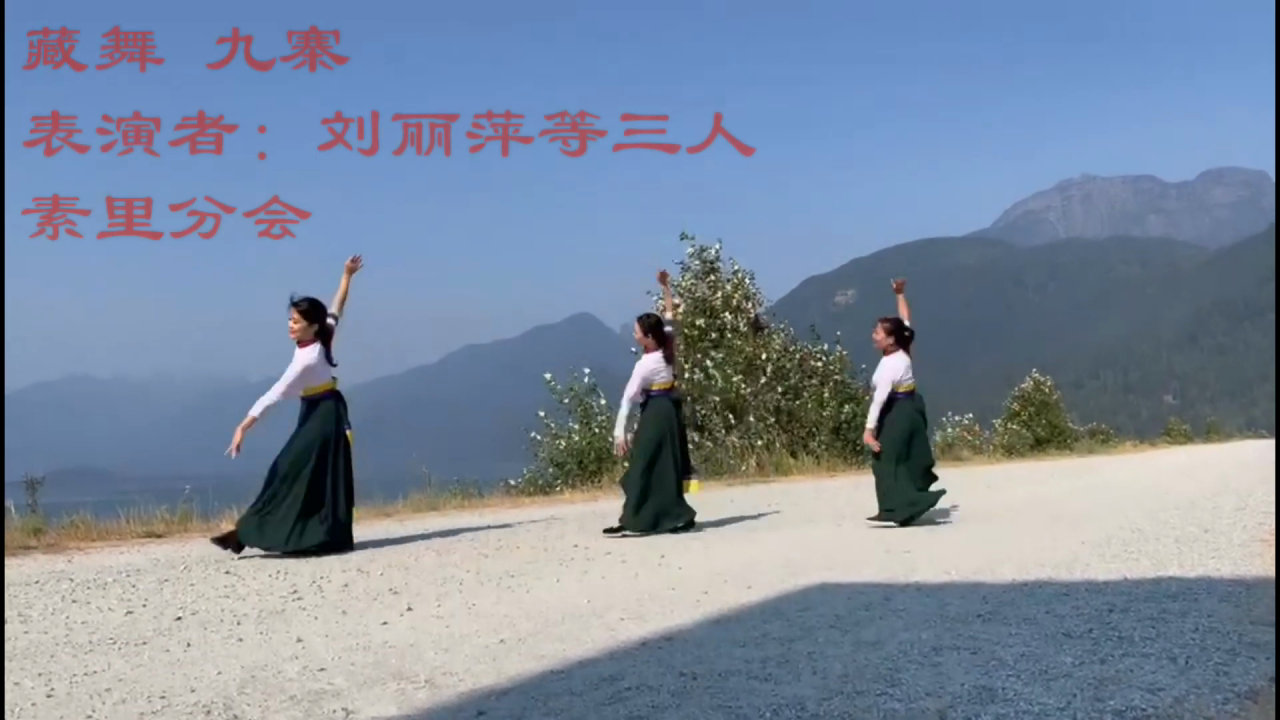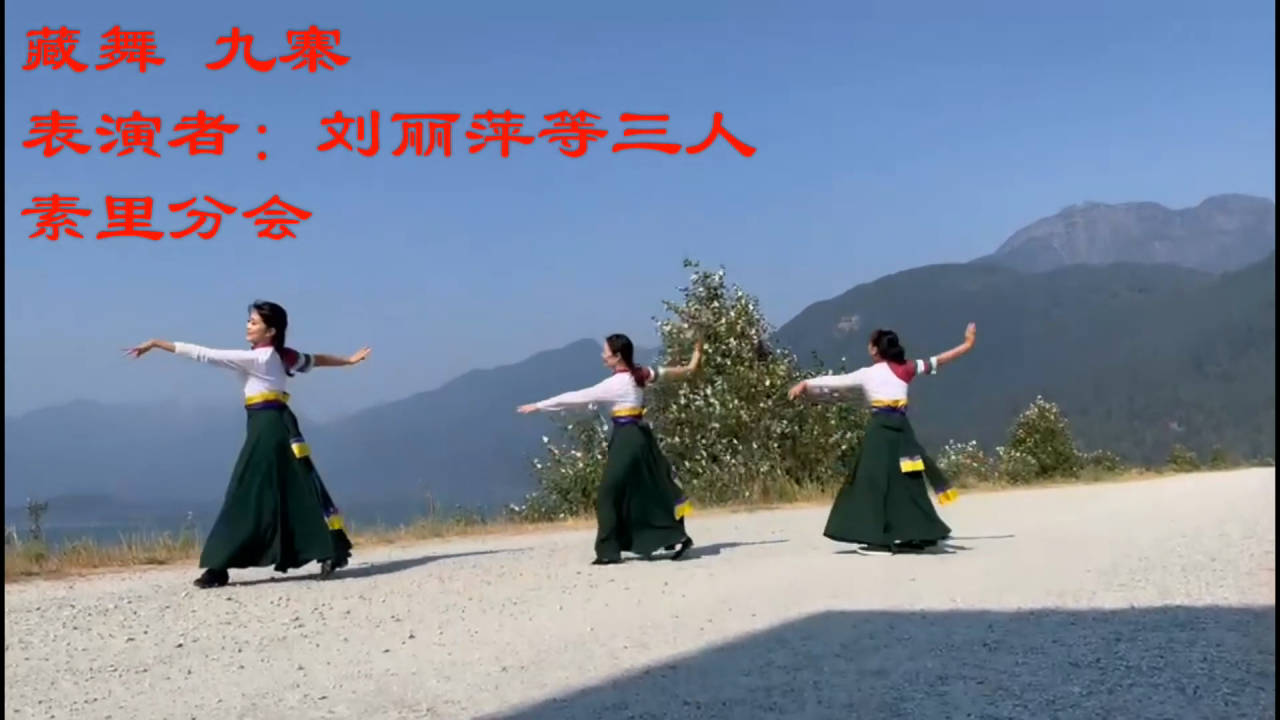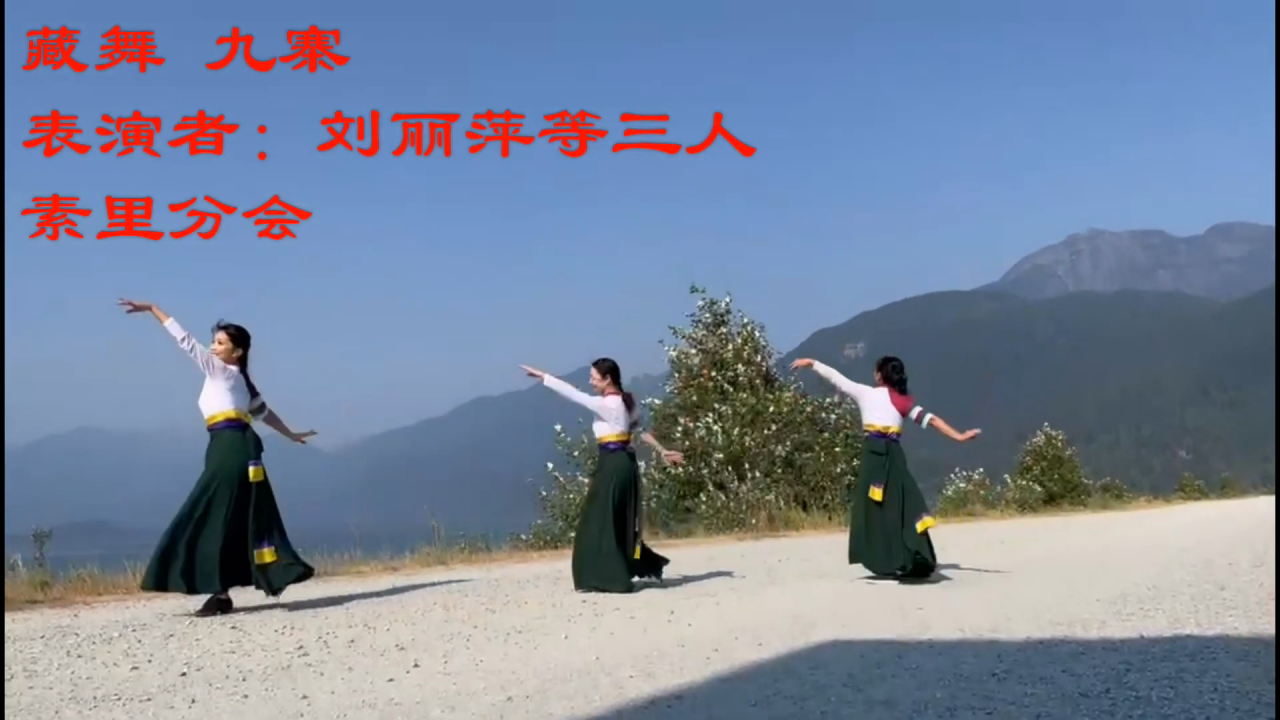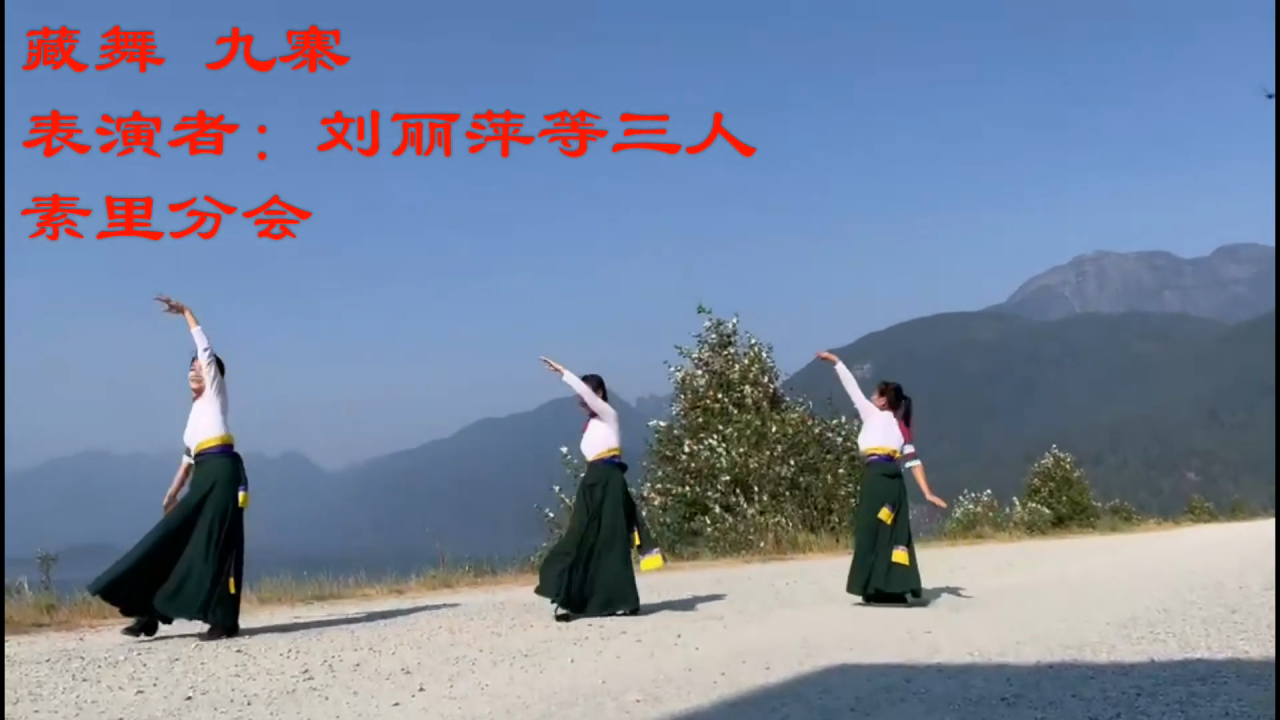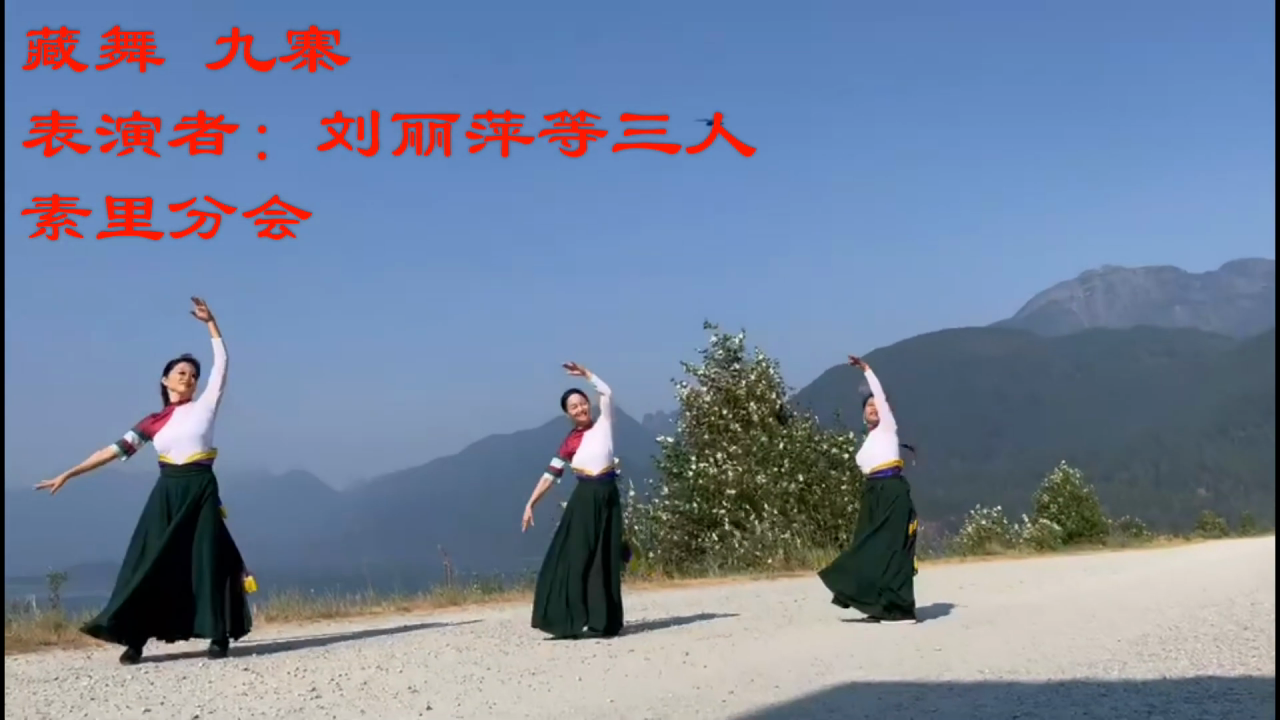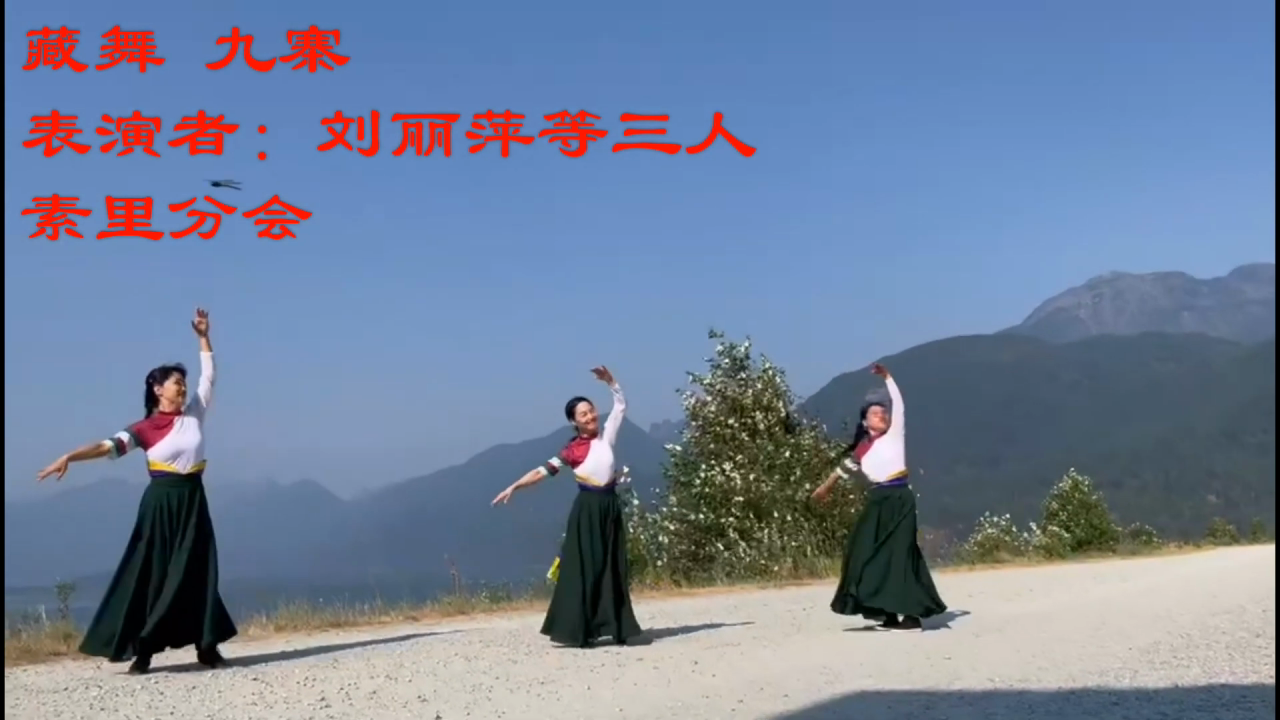
dt=0.3s
person 1, frame 1
left shoulder: (306, 360)
right shoulder: (321, 336)
left elbow: (273, 396)
right elbow: (336, 310)
left wrist: (242, 428)
right wrist: (346, 277)
left hip: (322, 415)
right hip: (324, 412)
left knee: (291, 473)
right knee: (320, 475)
left ankle: (250, 534)
right ankle: (334, 536)
person 1, frame 2
left shoulder: (254, 358)
right shoulder: (283, 355)
left elbow: (205, 355)
right elbow: (313, 360)
left wrist: (157, 343)
right wrist: (348, 360)
left hip: (265, 426)
right hip: (278, 425)
left knee: (247, 495)
right knee: (297, 492)
left ankle: (218, 567)
right ankle: (333, 551)
person 1, frame 3
left shoulder: (221, 372)
right shoulder: (238, 382)
left elbow: (186, 341)
right elbow: (262, 412)
left wrist: (152, 309)
right wrist: (292, 435)
left hip: (229, 449)
right hip: (235, 449)
left knee: (216, 518)
right knee: (245, 519)
left ankle: (220, 594)
right ankle: (274, 578)
person 1, frame 4
left shoulder: (216, 397)
right shoulder: (199, 411)
left elbow: (206, 351)
right elbow: (189, 458)
left wrist: (186, 313)
right wrist: (171, 495)
left hip: (221, 474)
right hip: (207, 477)
left knee: (211, 546)
right knee: (178, 542)
left ankle: (223, 620)
right ankle: (149, 615)
person 1, frame 5
left shoulder: (204, 407)
right shoulder: (152, 422)
left elbow: (222, 364)
right elbow: (113, 449)
left wrist: (210, 323)
right wrist: (68, 473)
left hip: (203, 490)
right hip: (169, 493)
left knee: (207, 561)
right knee: (151, 563)
left ankle: (219, 637)
right ankle: (134, 638)
person 1, frame 6
left shoulder: (194, 417)
right shoulder: (144, 429)
left elbow: (208, 376)
right elbow: (107, 447)
left wrist: (204, 337)
right wrist: (68, 457)
left hip: (193, 500)
right hip: (161, 502)
left knee: (198, 571)
right knee: (151, 574)
left ankle: (206, 645)
right ankle: (142, 649)
person 2, frame 1
left shoulder: (646, 364)
right shoulder: (666, 345)
left elbow: (628, 397)
left wrist: (620, 431)
left hip: (656, 412)
right hip: (668, 409)
left knee: (643, 467)
right knee: (664, 468)
left ankle: (631, 522)
right ankle: (679, 517)
person 2, frame 2
left shoulder: (613, 385)
right shoulder: (639, 374)
left elbow: (577, 397)
right elbow: (663, 373)
left wrist: (540, 405)
right wrist: (690, 368)
left hip: (626, 438)
right hip: (640, 437)
left knee: (610, 495)
right knee: (649, 492)
left ankle: (610, 552)
right ankle: (677, 538)
person 2, frame 3
left shoulder: (608, 404)
right shoulder: (623, 402)
left elbow: (574, 394)
right elbow: (640, 429)
left wrist: (543, 376)
right wrist: (662, 451)
left hip: (614, 464)
right hip: (621, 462)
left knee: (605, 522)
right knee: (610, 520)
left ankle: (618, 579)
person 2, frame 4
left shoulder: (608, 415)
right shoulder: (589, 425)
left elbow: (586, 392)
left wrist: (561, 371)
left hip: (608, 480)
right hip: (591, 482)
left knee: (612, 543)
right knee: (580, 541)
left ankle: (624, 602)
right ankle: (567, 600)
person 2, frame 5
left shoulder: (603, 425)
right shoulder: (570, 443)
left elbow: (606, 393)
right elbow: (550, 475)
left wrist: (585, 375)
right wrist: (531, 503)
left hip: (609, 495)
right hip: (585, 497)
left knee: (604, 559)
right knee: (575, 558)
left ankle: (604, 621)
right ankle: (567, 622)
person 2, frame 6
left shoulder: (606, 435)
right shoulder: (572, 450)
left elbow: (621, 404)
right elbow: (544, 471)
left wrist: (609, 380)
right wrist: (513, 487)
left hip: (610, 506)
right hip: (587, 508)
left knee: (613, 568)
right knee: (584, 569)
left ankle: (615, 626)
right ankle: (577, 630)
person 3, frame 1
left shoulder: (891, 365)
right shoulder: (899, 351)
left elbow: (880, 396)
right elbow: (903, 322)
left wrist: (869, 428)
right wrist: (899, 294)
left hip: (899, 410)
right hip: (906, 408)
left knee: (885, 460)
right knee: (904, 459)
left ankle: (895, 510)
right ankle: (907, 507)
person 3, frame 2
left shoulder: (868, 373)
right shoulder: (906, 368)
left elbow: (837, 381)
right elbow: (936, 361)
left wrist: (806, 384)
right wrist: (966, 345)
left hip: (880, 428)
right hip: (901, 427)
left knee: (873, 480)
right knee: (906, 482)
left ankle: (879, 538)
right ankle: (916, 537)
person 3, frame 3
left shoulder: (867, 394)
right shoulder: (905, 401)
left elbow: (838, 379)
right elbow: (929, 419)
left wrist: (812, 363)
right wrist: (959, 436)
left hip: (874, 452)
right hip: (894, 454)
left knee: (875, 510)
right knee: (899, 507)
left ankle: (886, 566)
right ankle: (912, 564)
person 3, frame 4
left shoulder: (873, 415)
right shoulder: (902, 429)
left elbow: (852, 388)
right elbow: (913, 462)
left wrist: (835, 361)
right wrist: (927, 493)
left hip: (877, 476)
right hip: (893, 478)
left knee: (873, 532)
right knee: (891, 532)
left ankle: (881, 589)
right ankle: (892, 589)
person 3, frame 5
left shoulder: (887, 427)
right shoulder: (871, 439)
left elbow: (881, 396)
left wrist: (865, 368)
left hip: (892, 491)
right hip: (874, 494)
left knee: (890, 547)
right knee: (872, 547)
left ankle: (902, 608)
right ankle: (881, 606)
person 3, frame 6
left shoulder: (894, 436)
right shoulder: (861, 449)
left elbow: (898, 405)
right elbow: (843, 469)
left wrist: (887, 377)
right wrist: (825, 487)
left hip: (899, 499)
right hip: (877, 502)
left knee: (898, 555)
right knee: (872, 556)
left ankle: (911, 615)
right ankle: (889, 612)
